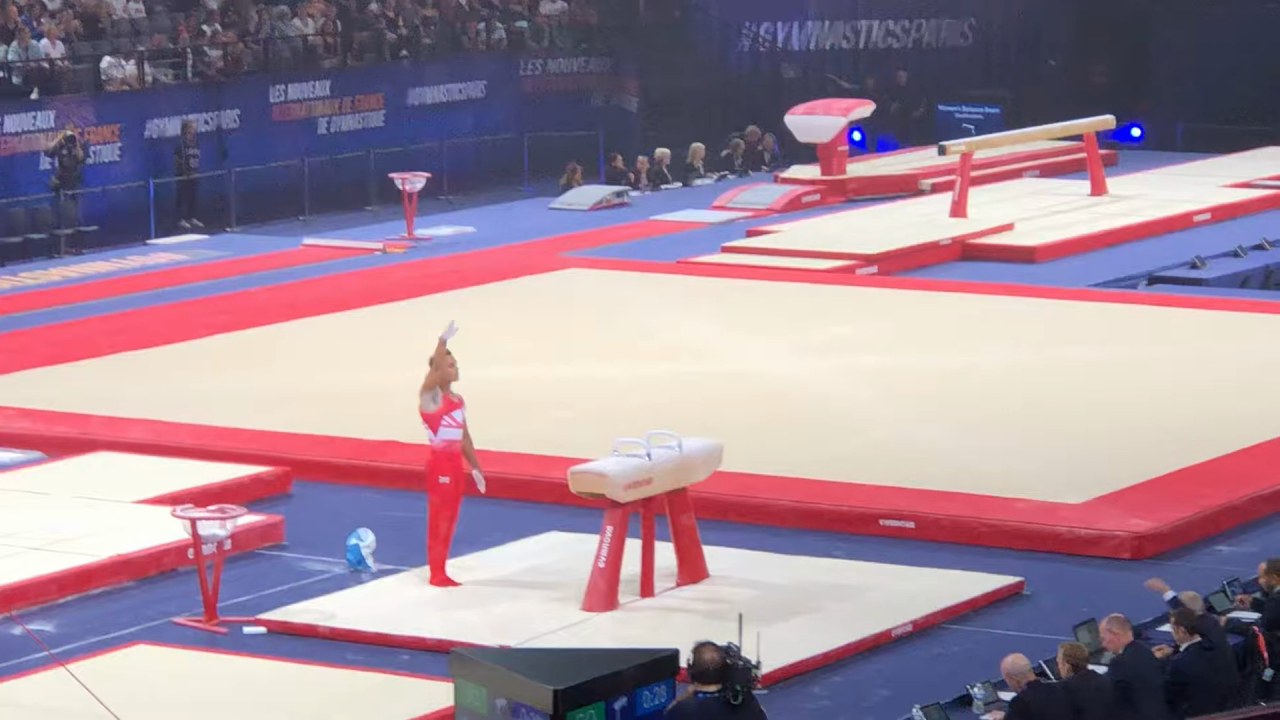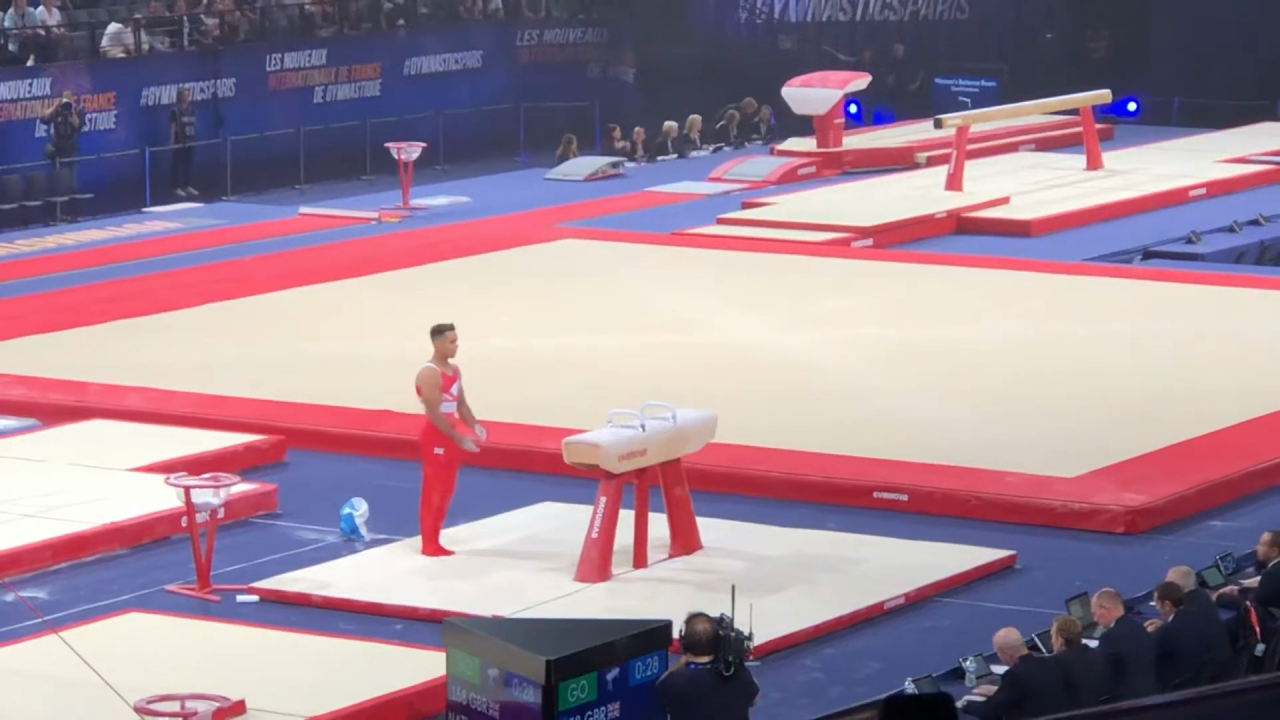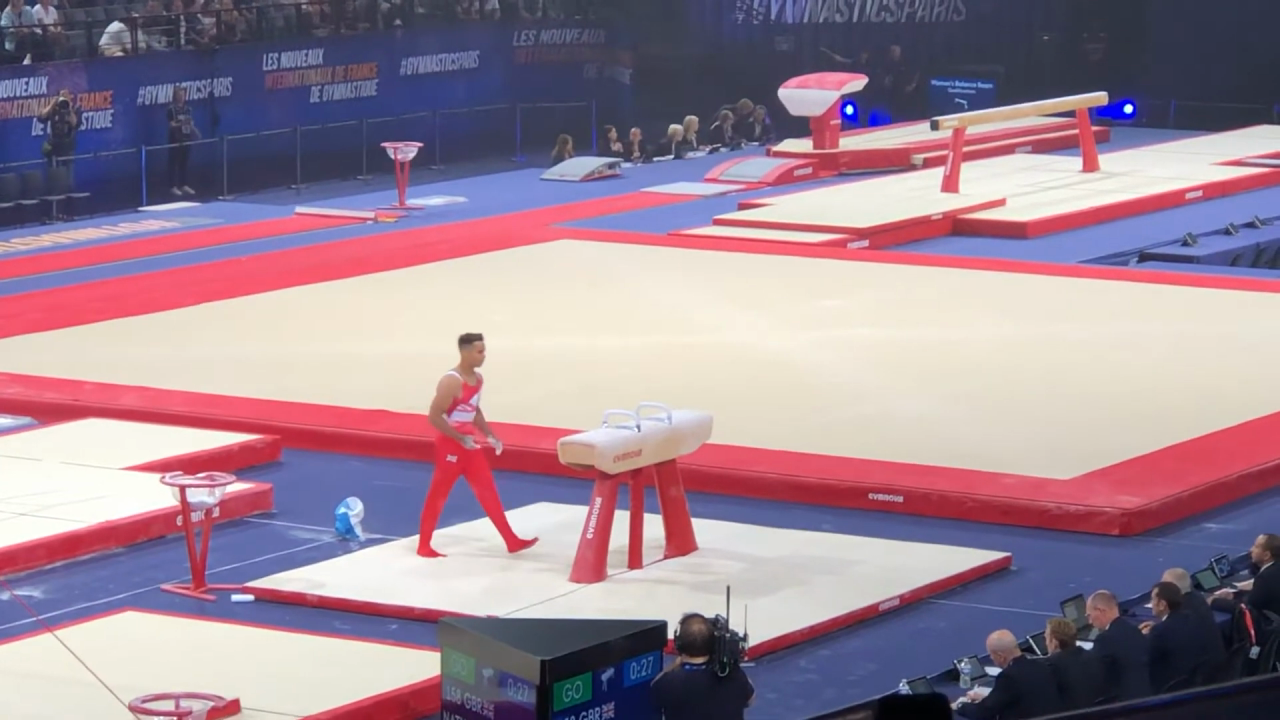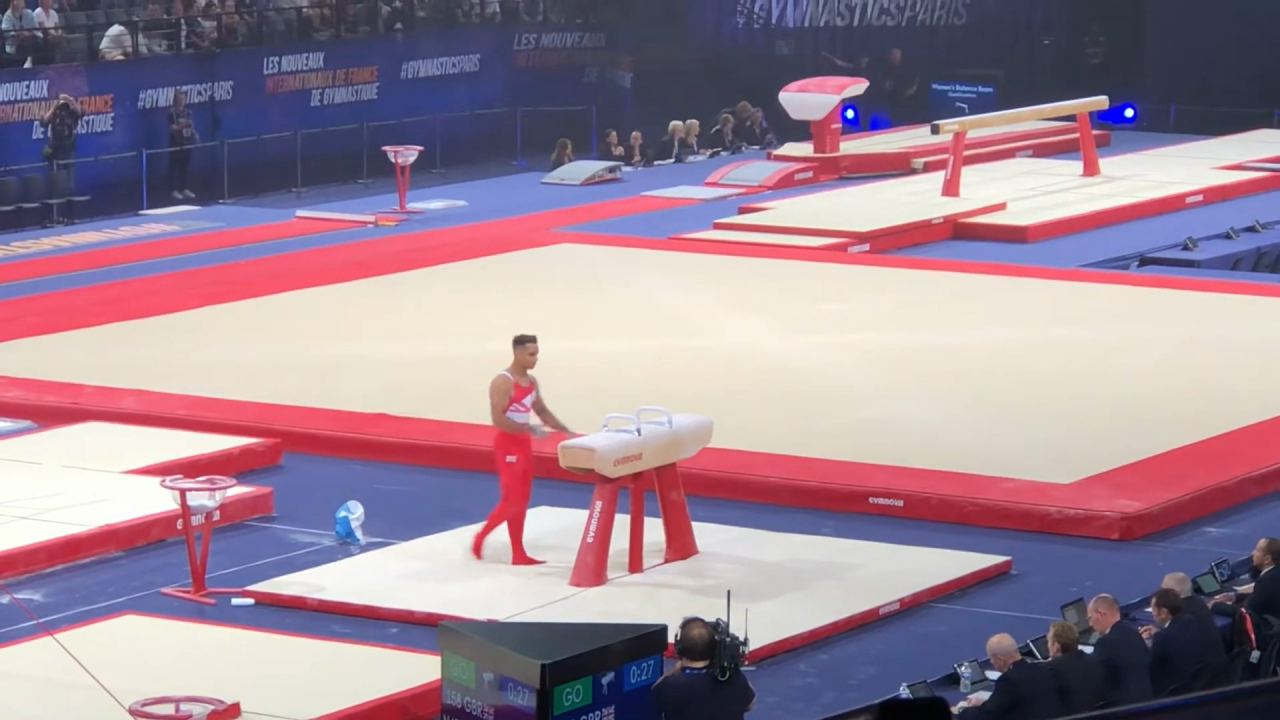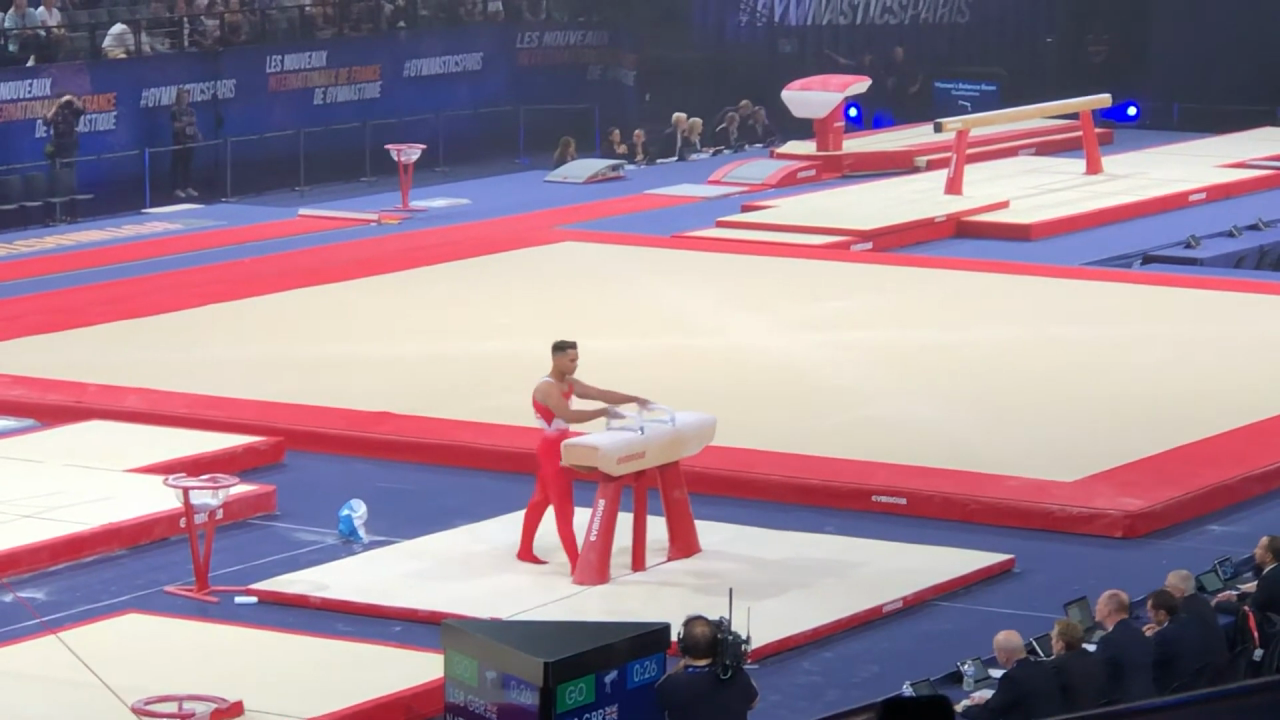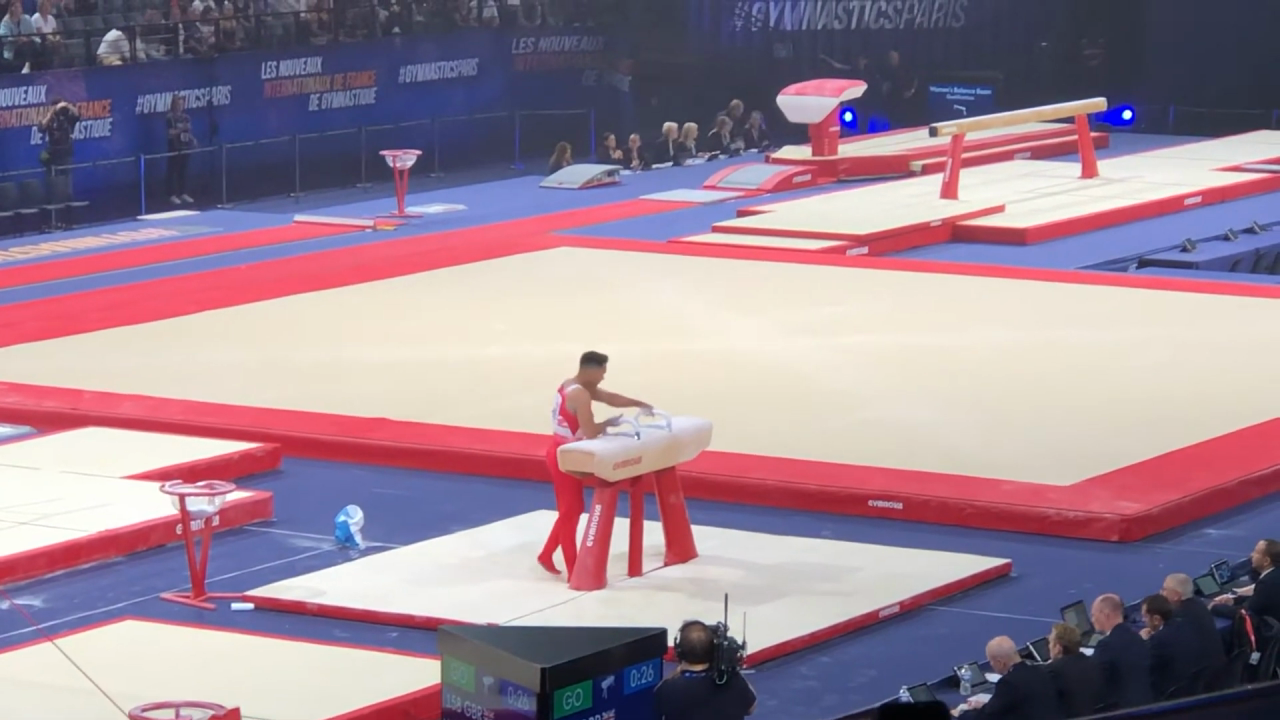
dt=0.5s
person 1, frame 1
left shoulder: (458, 399)
right shoulder: (430, 394)
right elbow: (435, 368)
left wrist: (475, 467)
right wrist: (443, 341)
left hip: (456, 464)
right hip: (440, 465)
left knee: (450, 521)
right knee: (439, 520)
left ankle: (441, 571)
right ankle: (436, 574)
person 1, frame 2
left shoulder: (454, 370)
right shoulder: (429, 374)
left elbow: (461, 404)
right elbow: (434, 414)
left wrist: (474, 425)
right wrist: (460, 438)
left hip: (450, 436)
right hip: (434, 437)
left knee: (445, 492)
right knee: (433, 492)
left ankle: (434, 539)
right ankle: (428, 544)
person 1, frame 3
left shoulder: (477, 378)
right shoulder: (450, 382)
right elbow: (434, 418)
left wrist: (489, 435)
right wrist: (460, 439)
left hip: (470, 444)
right hip: (450, 445)
left knee: (488, 491)
right knee: (437, 495)
left ankle: (512, 541)
right ankle: (424, 545)
person 1, frame 4
left shoulder: (531, 381)
right shoulder: (502, 382)
left elbow: (542, 411)
right elbow: (499, 420)
left wrist: (564, 430)
right wrist: (530, 429)
left hip: (525, 445)
right hip: (508, 446)
left knee: (521, 500)
right knee: (513, 500)
left ankle: (518, 554)
right ankle: (481, 535)
person 1, frame 5
left shoulder: (570, 384)
right shoulder: (546, 388)
left elbow: (601, 394)
right elbow: (569, 416)
left wrist: (635, 400)
right wrist: (604, 412)
left hip: (555, 449)
right hip: (552, 450)
left knee: (540, 501)
right knee: (564, 507)
left ankle: (525, 551)
right ankle: (576, 564)
person 1, frame 6
left shoulder: (570, 385)
right shoulder: (580, 395)
left elbow: (608, 397)
right elbow: (590, 432)
left wrist: (639, 404)
right wrist: (608, 423)
left hip: (558, 453)
left knee: (569, 511)
right knee: (570, 513)
left ankle: (547, 555)
right ankle: (573, 571)
